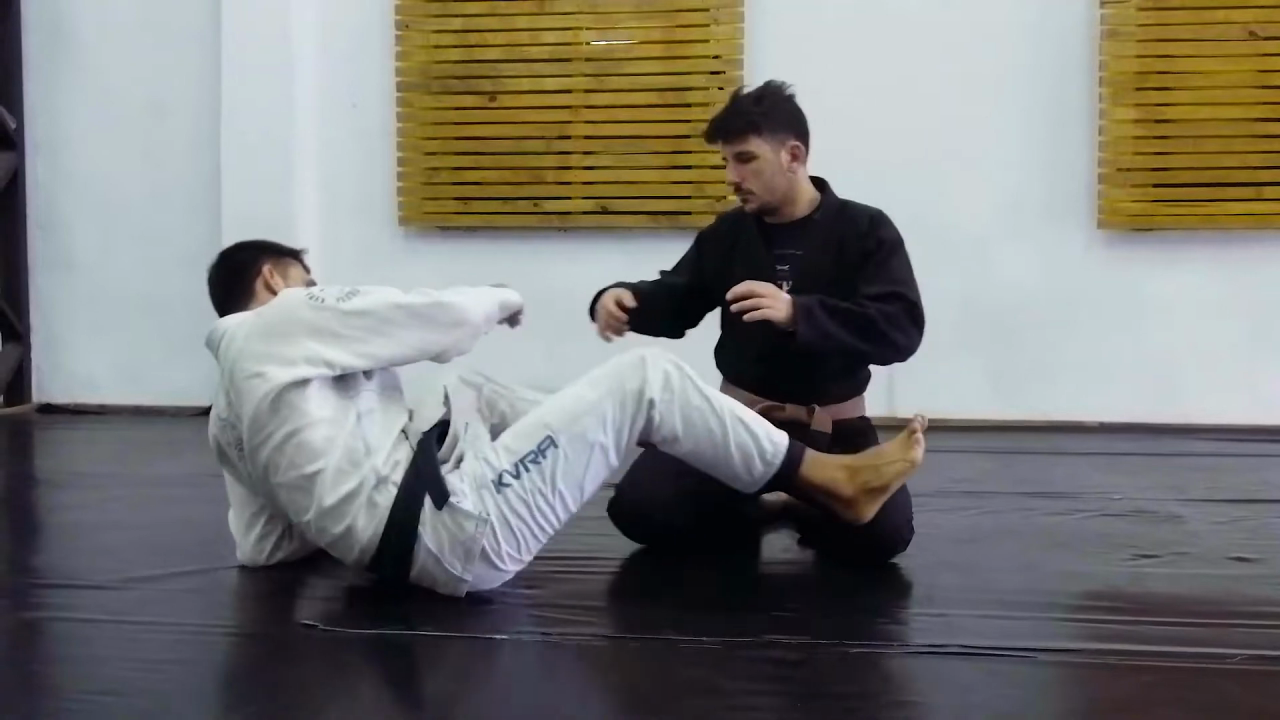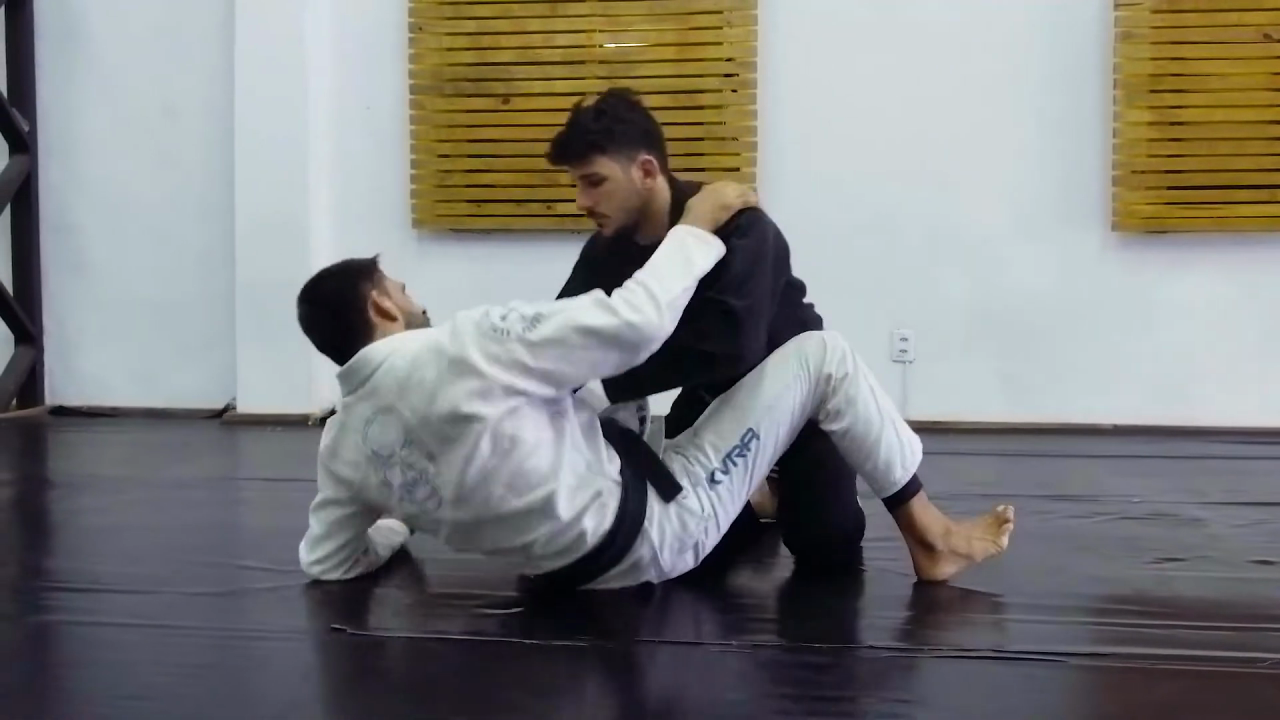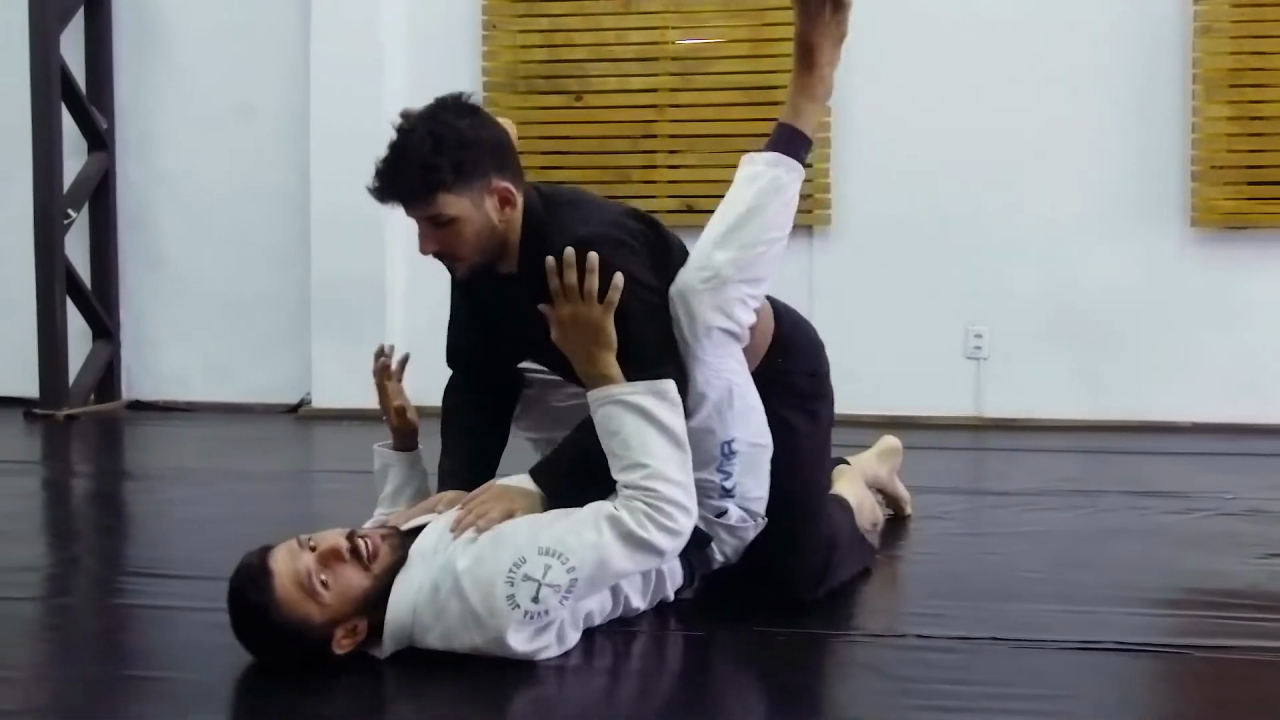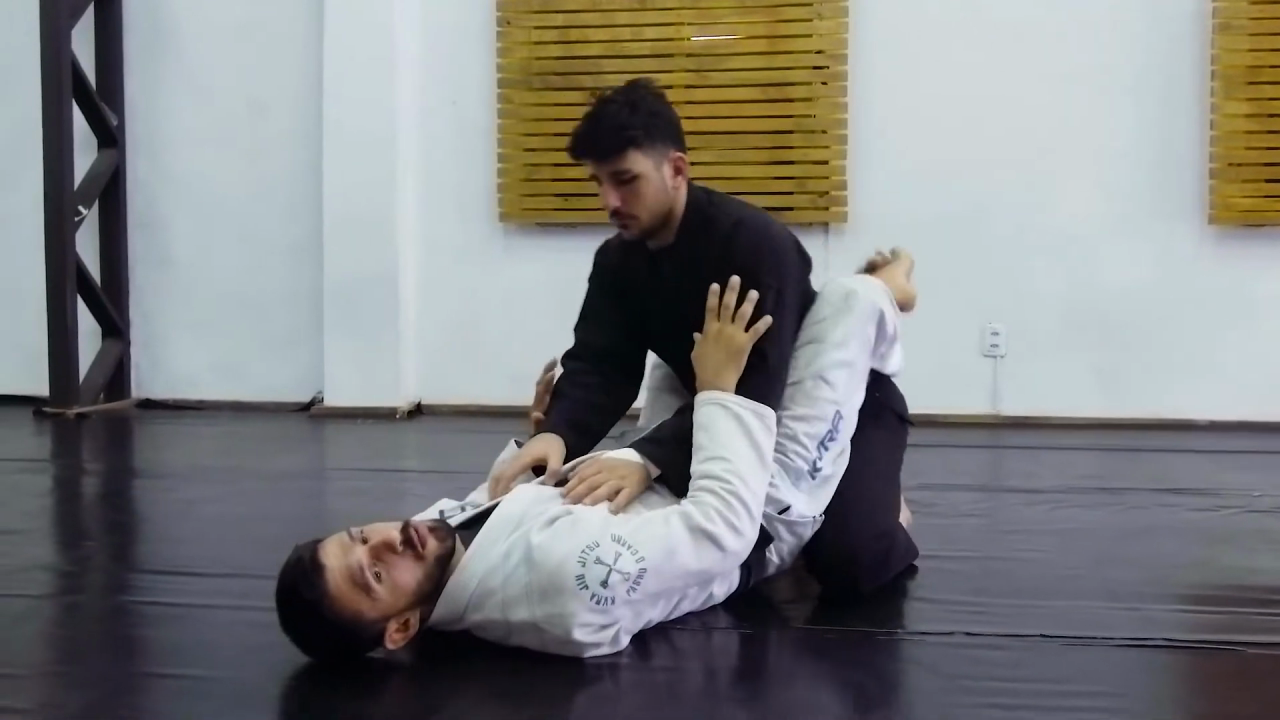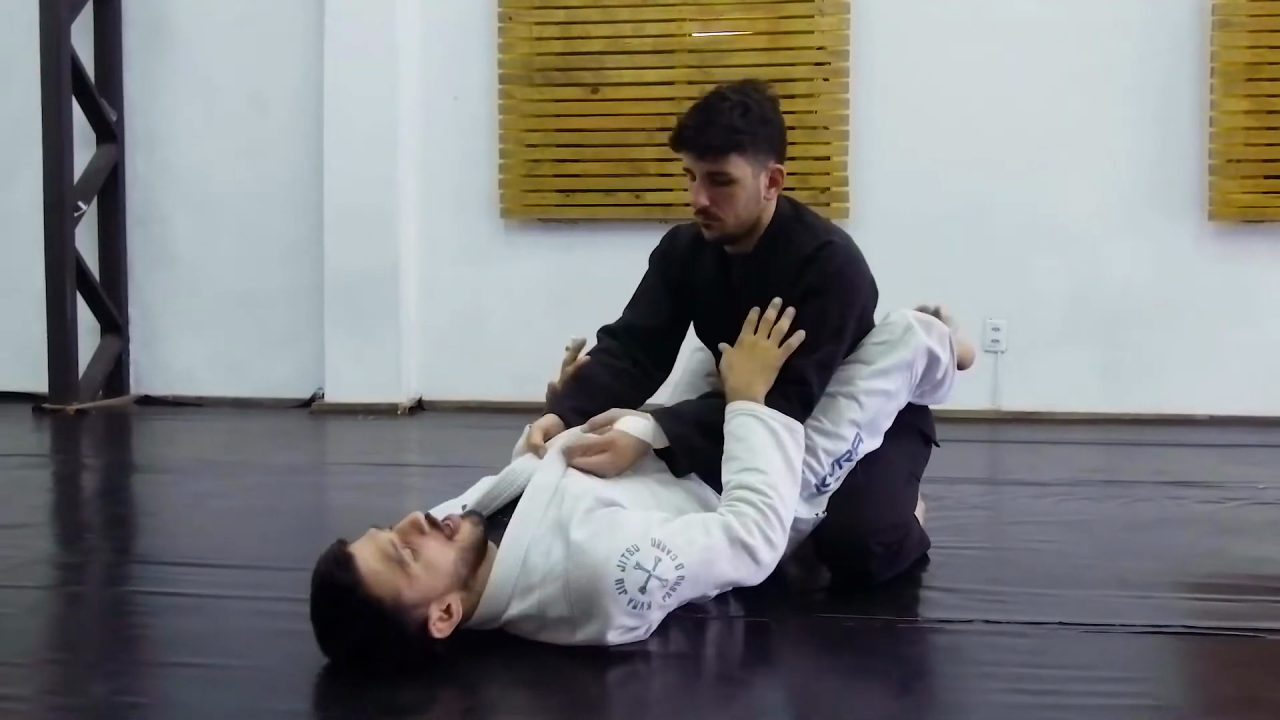
dt=1s
person 1, frame 1
left shoulder: (227, 420)
right shoulder: (284, 321)
left elbow: (263, 546)
right elbow: (446, 318)
right wrist: (502, 298)
left hip: (409, 551)
right hip: (462, 535)
left knee: (463, 393)
right knee: (644, 376)
left ankle: (600, 441)
right ankle: (834, 480)
person 1, frame 2
left shoulder: (343, 441)
right shoulder: (461, 347)
left elbow: (326, 563)
right elbow: (634, 324)
left wrist: (398, 523)
right wrist: (697, 226)
left hip: (567, 569)
right hip: (655, 533)
right knee: (819, 355)
left ankle: (756, 499)
right ankle: (929, 532)
person 1, frame 3
left shoulder: (377, 576)
right shoulder: (491, 598)
right elbow: (660, 518)
left wrist: (399, 441)
right wrist: (603, 370)
left hip: (601, 511)
right hip: (701, 529)
right knee: (706, 294)
person 1, frame 4
left shoulder: (440, 532)
right shoulder: (557, 577)
right elbow: (723, 528)
right wrist: (719, 385)
left hip: (668, 484)
right hip: (764, 516)
right knee: (847, 299)
right ankle: (882, 296)
person 1, frame 5
left shoulder: (453, 527)
right shoulder: (593, 573)
right elbow: (753, 536)
right wrist: (745, 398)
left hip: (678, 463)
right hip: (766, 504)
right knee: (905, 334)
right ankle: (938, 356)
person 2, frame 1
left shoulder: (865, 231)
right shoulder: (726, 234)
left elbow: (901, 329)
right elbow: (676, 301)
left wrist: (797, 312)
right wrist: (620, 298)
left hip: (831, 429)
left knee: (881, 534)
right knee: (641, 510)
left ankle: (806, 507)
right ankle: (752, 509)
person 2, frame 2
left shoulder: (736, 229)
right shoulder: (607, 252)
left elbow: (728, 343)
left wrist: (607, 373)
right hip: (710, 404)
left knee: (827, 546)
left ankle: (783, 492)
right ankle: (759, 498)
person 2, frame 3
left shoulder: (596, 248)
right shoulder: (478, 261)
right elbow: (480, 382)
left wrist: (539, 490)
right wrist: (457, 490)
left hip: (768, 366)
right hip: (687, 377)
left knee: (793, 574)
person 2, frame 4
left shoulder: (754, 242)
right shoulder: (619, 260)
left elbow: (753, 386)
right elbow: (601, 367)
left wrist: (645, 460)
right wrist: (556, 435)
left knee: (849, 562)
left ankle: (883, 514)
person 2, frame 5
left shoulder: (831, 264)
right shoulder: (684, 250)
left elbow: (784, 397)
right elbow: (633, 348)
left wrist: (653, 434)
right wrist: (566, 414)
left knee: (856, 547)
left ankle: (900, 512)
